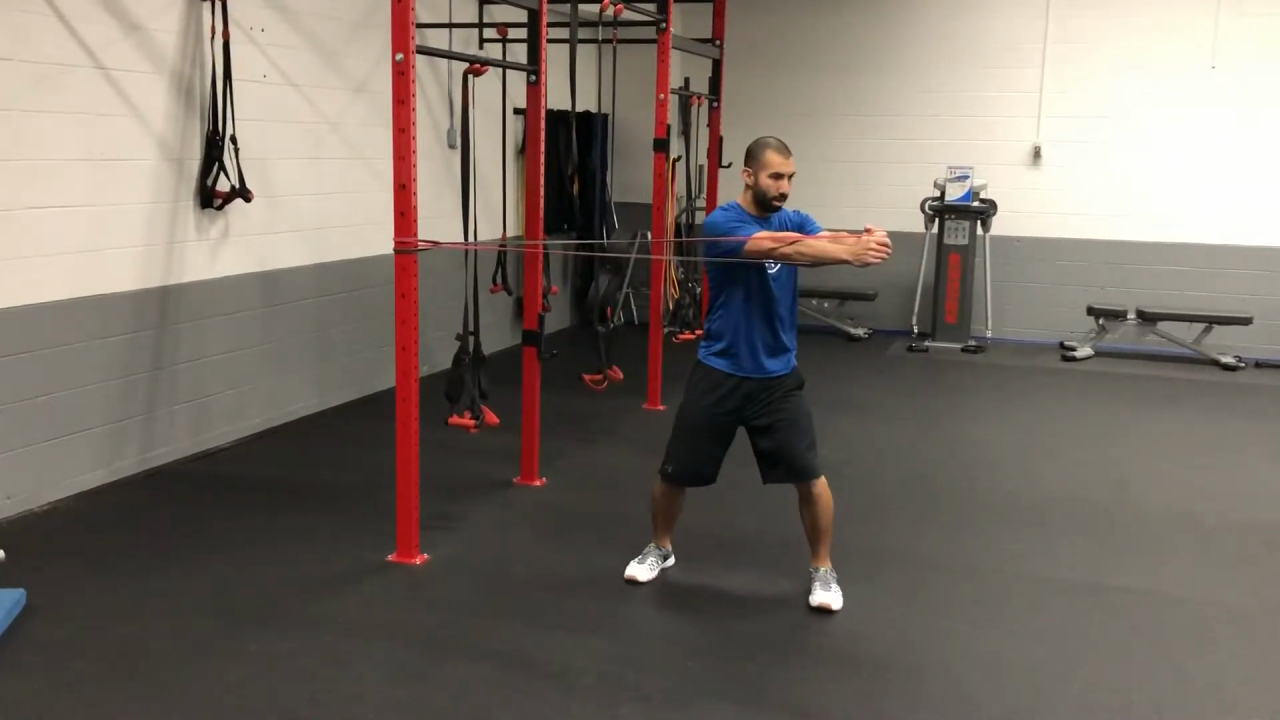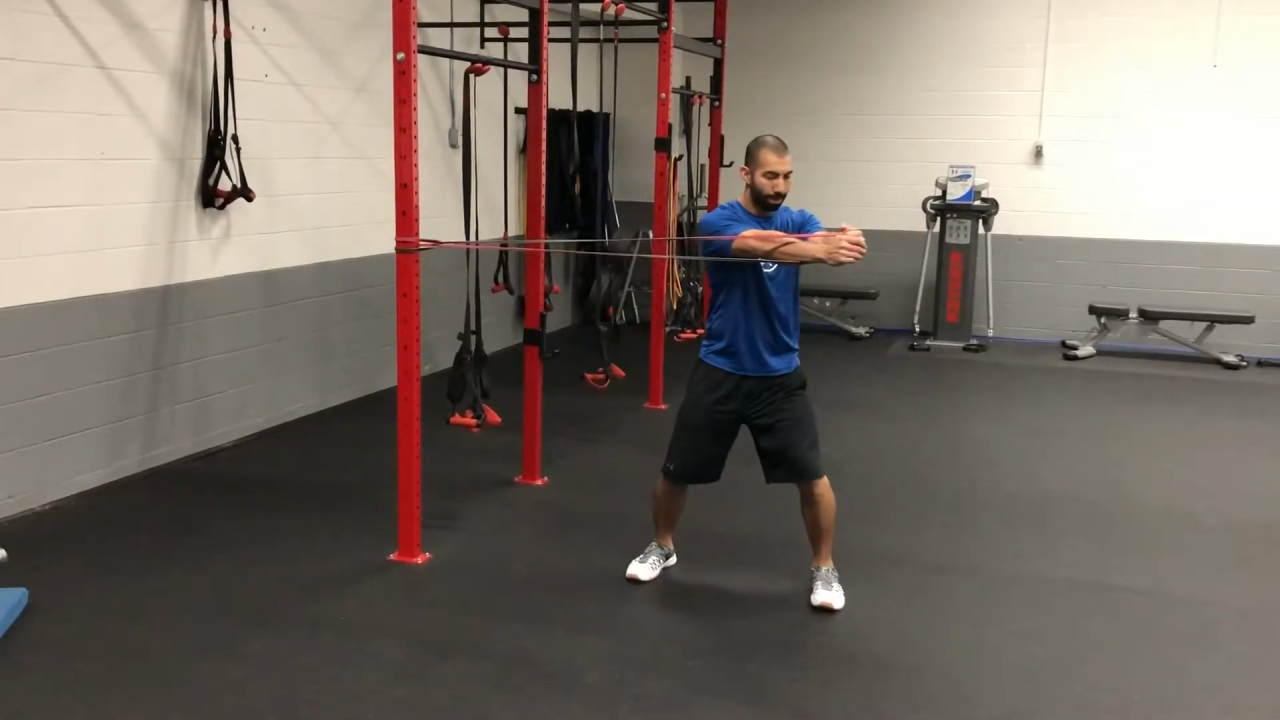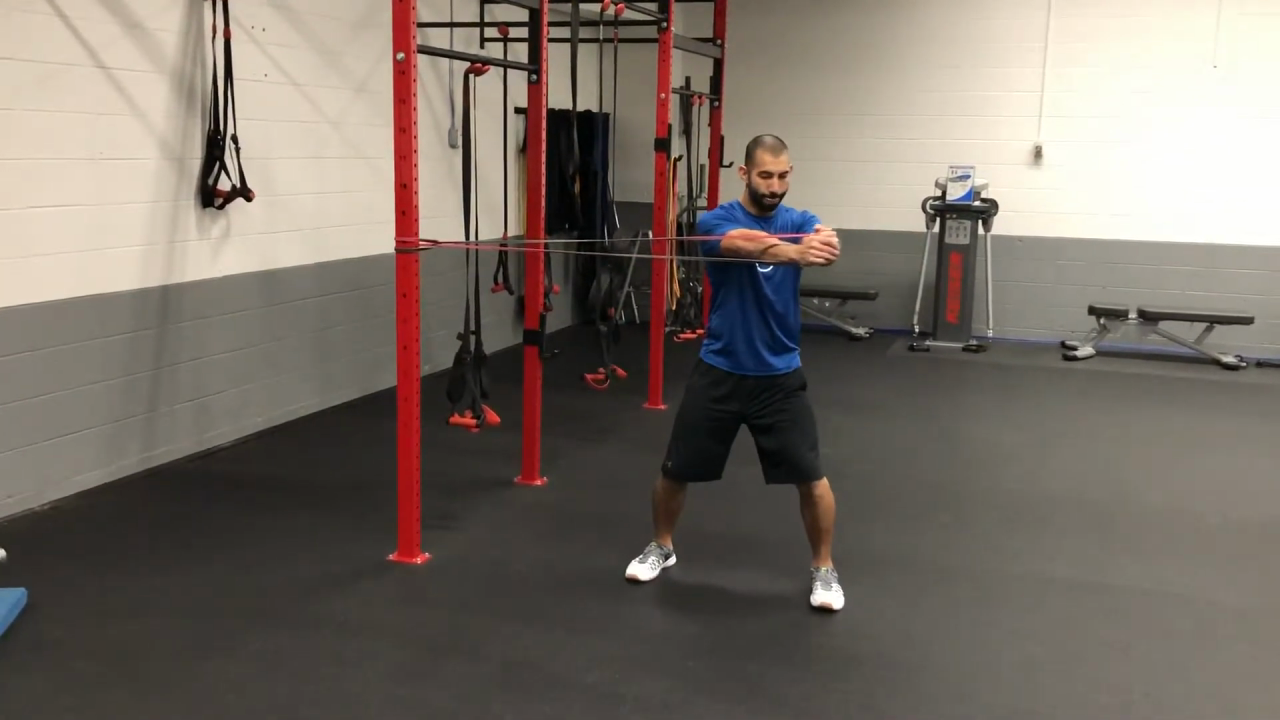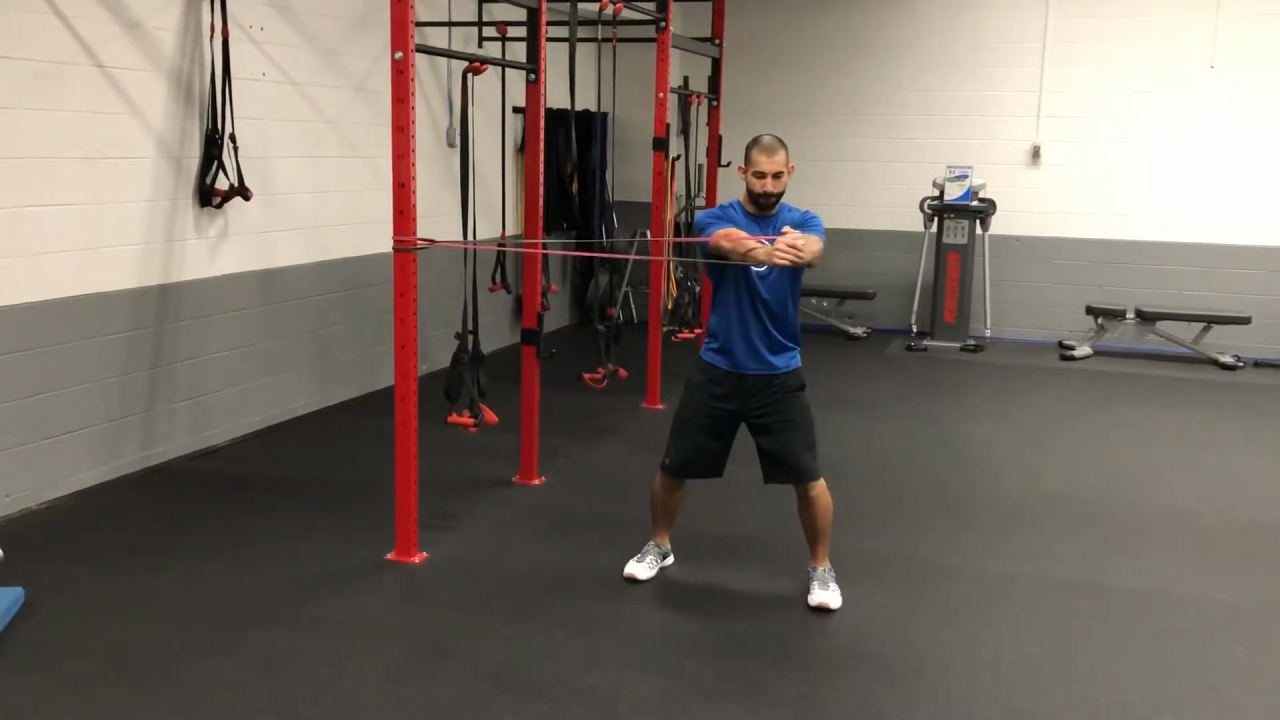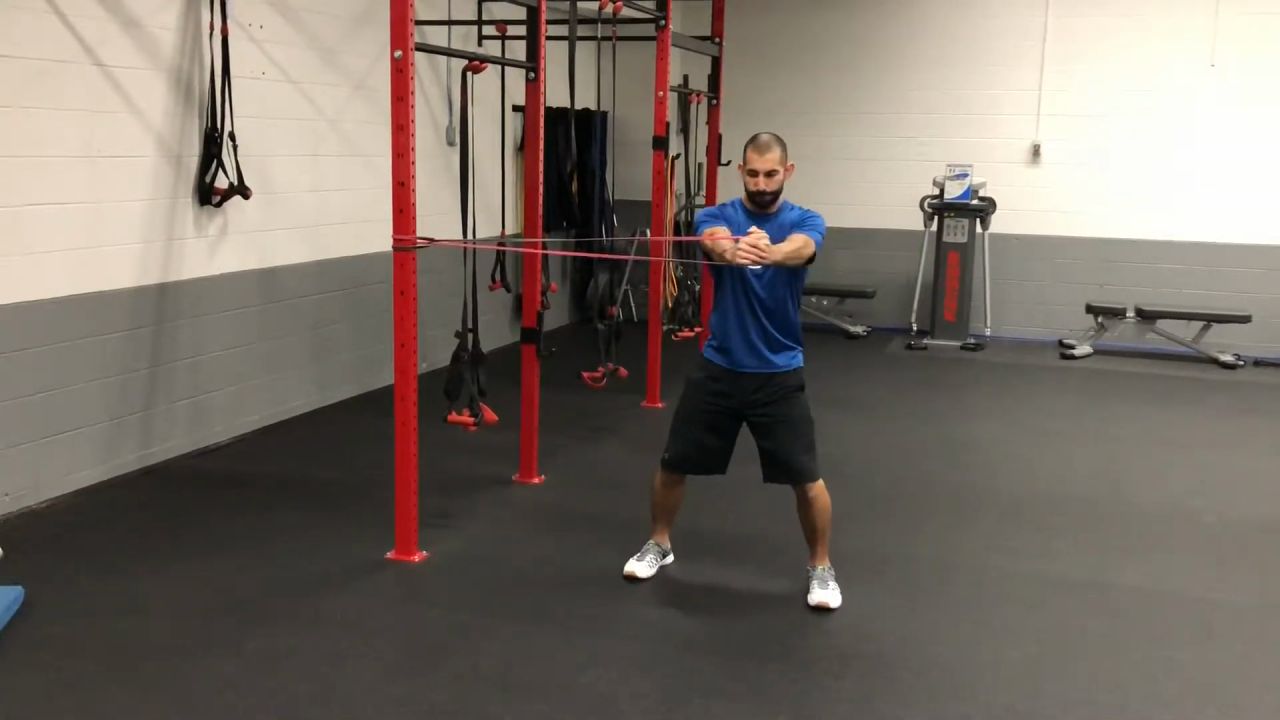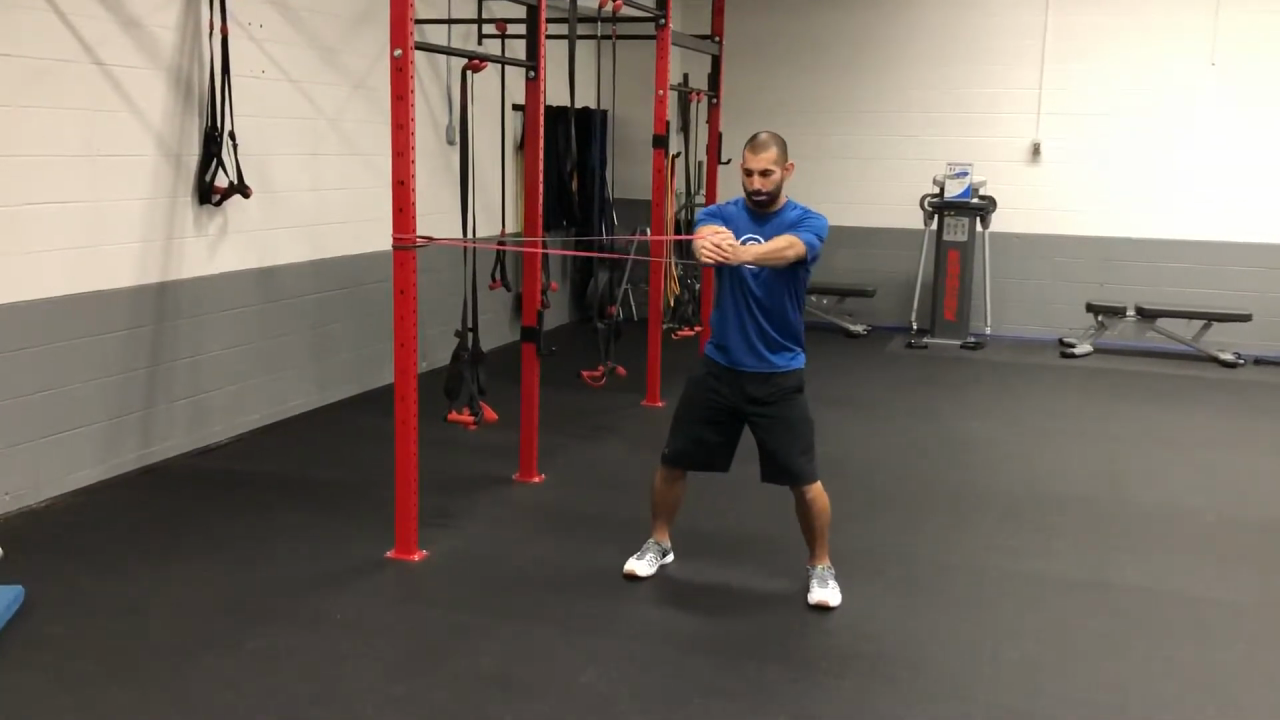
dt=0.4s
person 1, frame 1
left shoulder: (793, 219)
right shoulder: (722, 224)
left elbow: (824, 240)
right elbow: (782, 250)
left wrist: (861, 241)
right wrist: (850, 253)
left hip: (778, 376)
right hip: (720, 373)
left knee: (810, 477)
right knee: (676, 474)
left ankle: (822, 569)
right ankle: (660, 548)
person 1, frame 2
left shoulder: (798, 219)
right shoulder: (718, 222)
left elbow: (817, 239)
right elbow: (766, 246)
left wrist: (843, 241)
right wrist: (824, 253)
left hip: (780, 374)
right hip: (721, 371)
left knee: (812, 477)
right knee: (677, 472)
left ankle: (824, 568)
right ankle: (662, 546)
person 1, frame 3
left shoulder: (800, 221)
right shoulder: (716, 222)
left elbow: (817, 243)
right elbow: (750, 245)
left wrist: (825, 244)
right wrist: (798, 251)
left hip: (780, 375)
right hip: (719, 371)
left knee: (811, 478)
right knee: (675, 472)
left ankle: (823, 568)
right ankle: (661, 547)
person 1, frame 4
left shoulder: (803, 220)
right shoulder: (714, 219)
left elbow: (813, 248)
right elbow: (733, 244)
left wrist: (799, 249)
right wrist: (768, 251)
left hip: (779, 374)
right hip: (718, 369)
left knee: (808, 479)
right knee: (673, 468)
left ankle: (820, 568)
right ankle: (659, 546)
person 1, frame 5
left shoulder: (805, 221)
right shoulder: (716, 216)
left elbow: (800, 249)
right elbow: (715, 241)
left wrist: (771, 252)
right wrist: (734, 250)
left hip: (779, 373)
right hip: (718, 367)
left knee: (806, 479)
right knee: (673, 464)
left ankle: (820, 567)
right ankle: (659, 544)
person 1, frame 6
left shoulder: (808, 223)
right shoulder: (720, 214)
left elbow: (785, 251)
right elbow: (706, 236)
left wrist: (739, 253)
right wrist: (710, 245)
left hip: (779, 374)
right hip: (719, 366)
left knee: (803, 479)
right knee: (673, 460)
left ankle: (820, 566)
right ankle: (659, 543)
